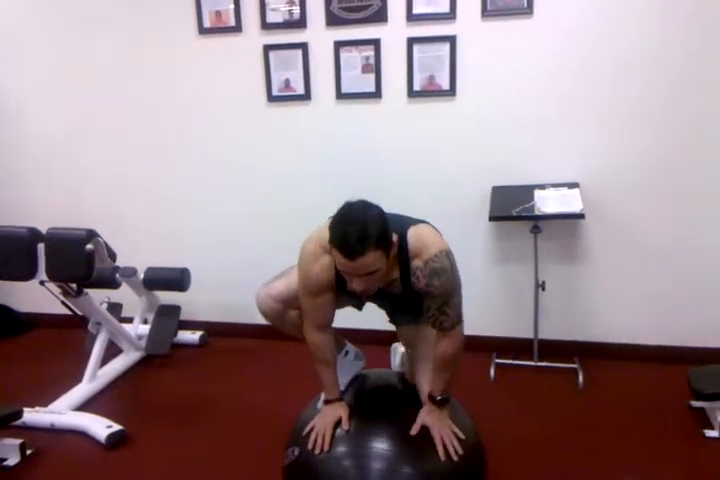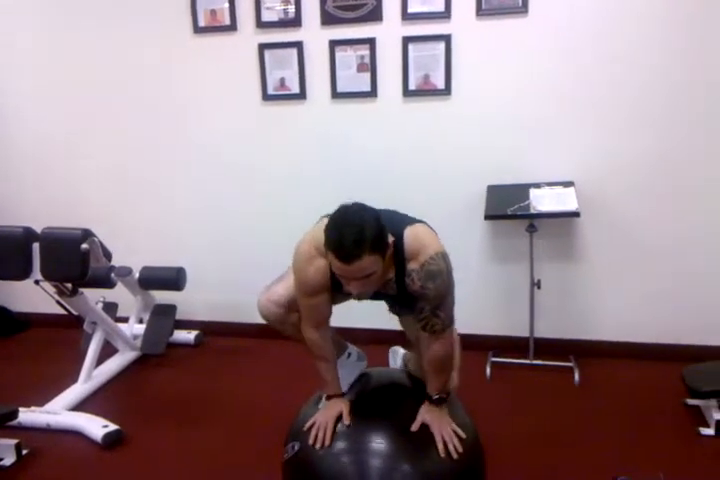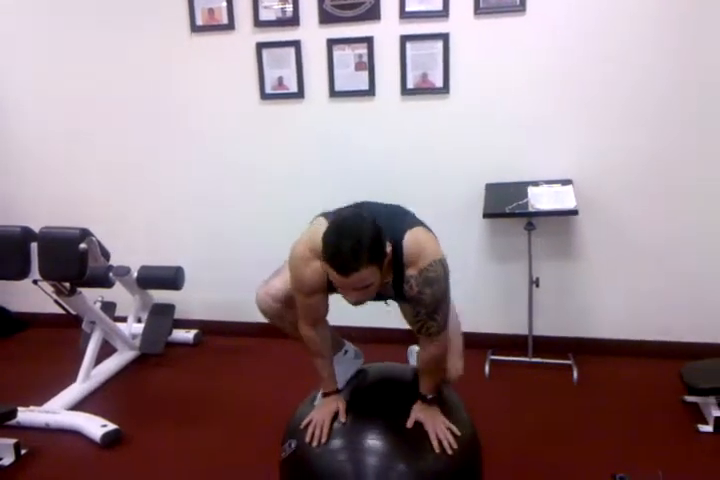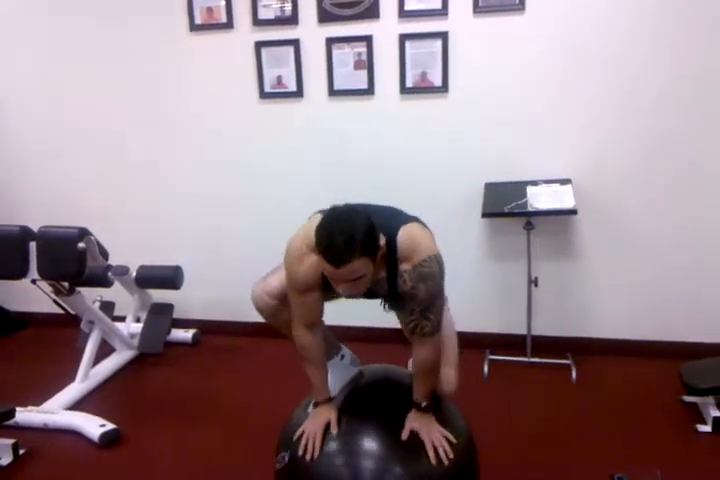
dt=0.2s
person 1, frame 1
left shoulder: (430, 258)
right shoulder: (317, 254)
left elbow: (450, 334)
right elbow: (317, 329)
left wrist: (437, 404)
right wrist: (332, 399)
left hip: (413, 299)
left knee: (430, 397)
right knee: (268, 300)
left ankle: (406, 363)
right ankle: (345, 358)
person 1, frame 2
left shoulder: (426, 260)
right shoulder: (311, 253)
left elbow: (440, 338)
right elbow: (315, 327)
left wrist: (436, 403)
right wrist: (333, 395)
left hip: (408, 289)
left knee: (445, 382)
right knee: (271, 306)
left ankle: (407, 362)
right ankle: (347, 358)
person 1, frame 3
left shoulder: (423, 262)
right shoulder: (307, 254)
left elbow: (434, 340)
right elbow: (311, 325)
left wrist: (427, 402)
right wrist: (330, 392)
left hip: (405, 272)
left knee: (451, 369)
right knee: (268, 300)
left ankle: (419, 360)
right ankle: (343, 356)
person 1, frame 4
left shoulder: (418, 257)
right shoulder: (303, 250)
left elbow: (427, 341)
right elbow: (305, 328)
left wrist: (421, 410)
right wrist: (322, 402)
left hip: (403, 274)
left knee: (446, 383)
right knee: (264, 297)
left ankle: (422, 374)
right ankle: (339, 361)
